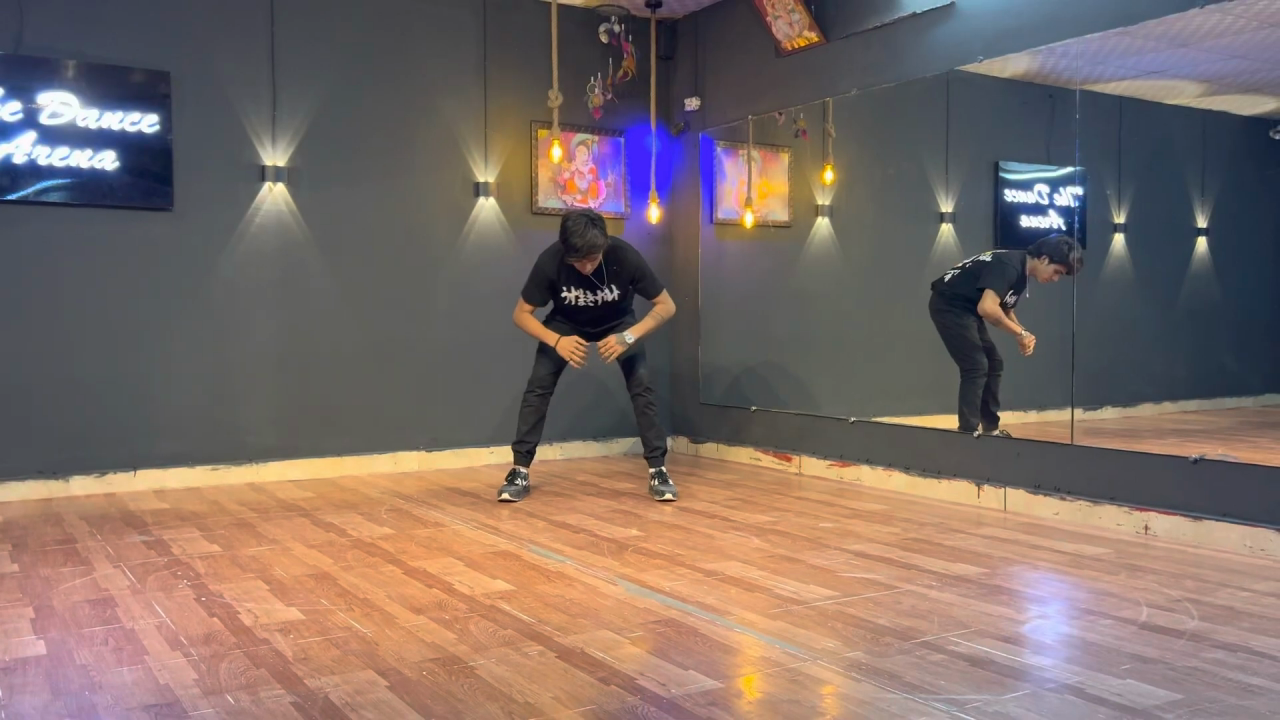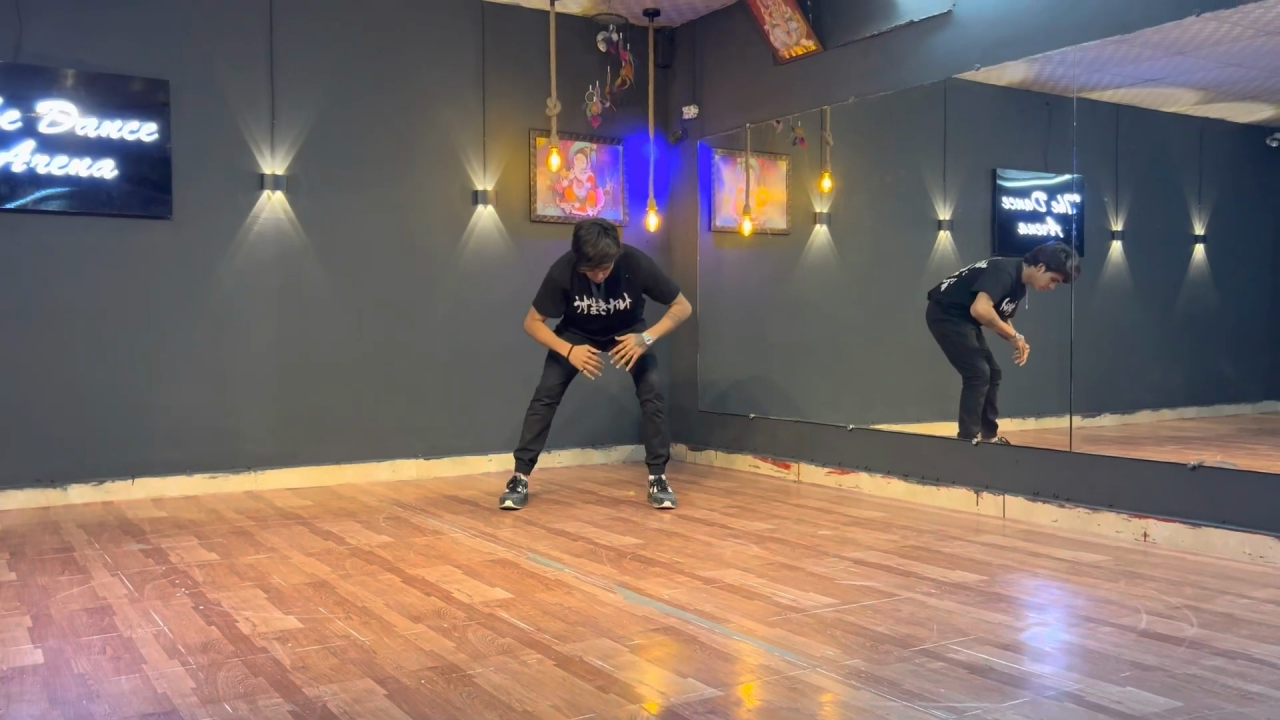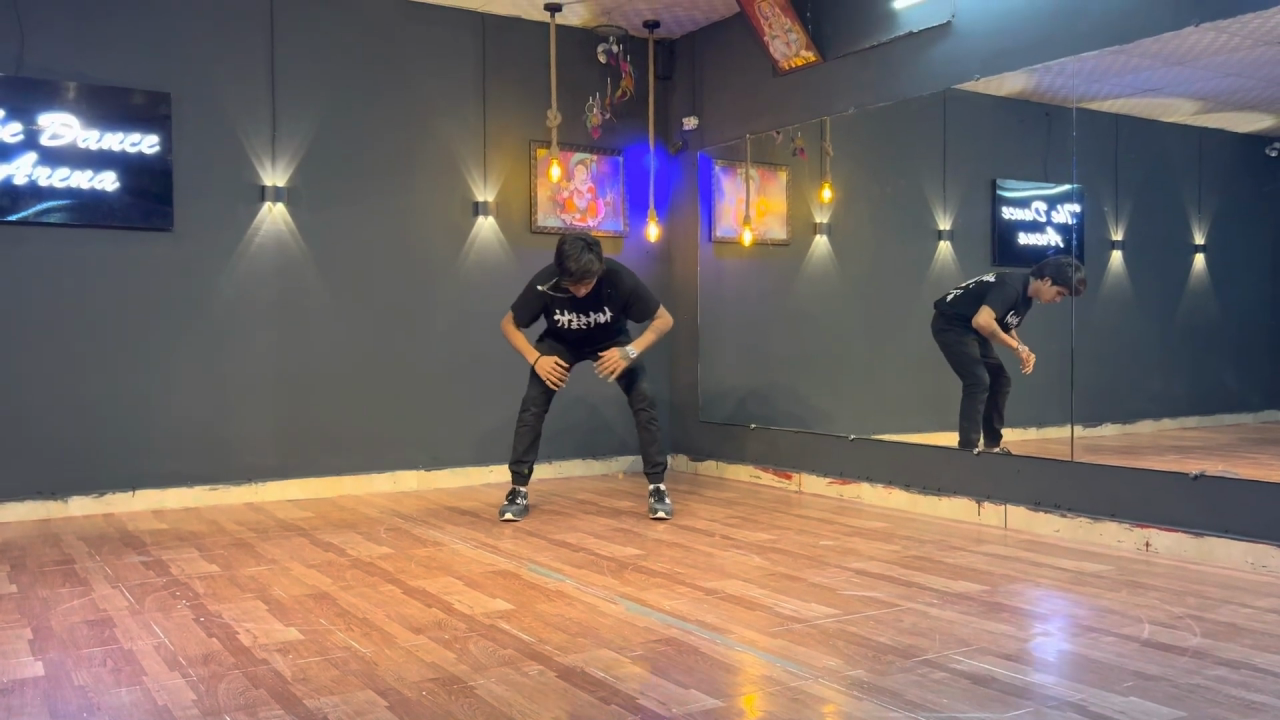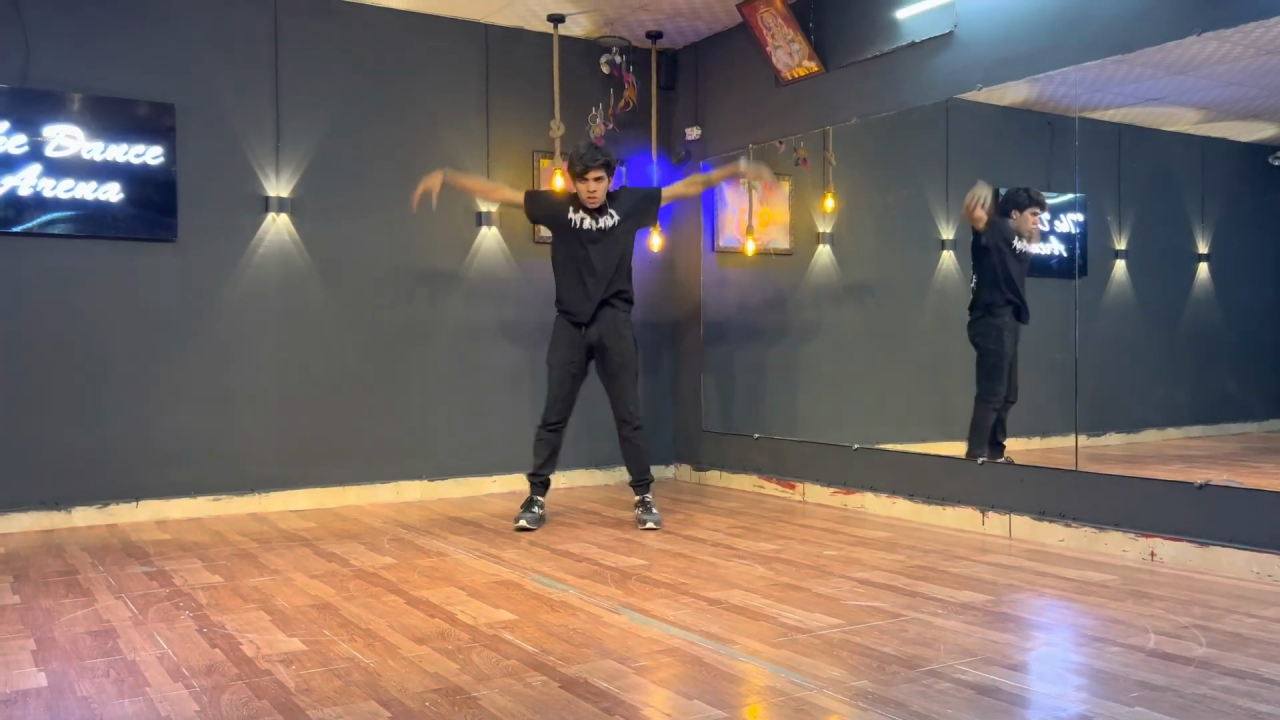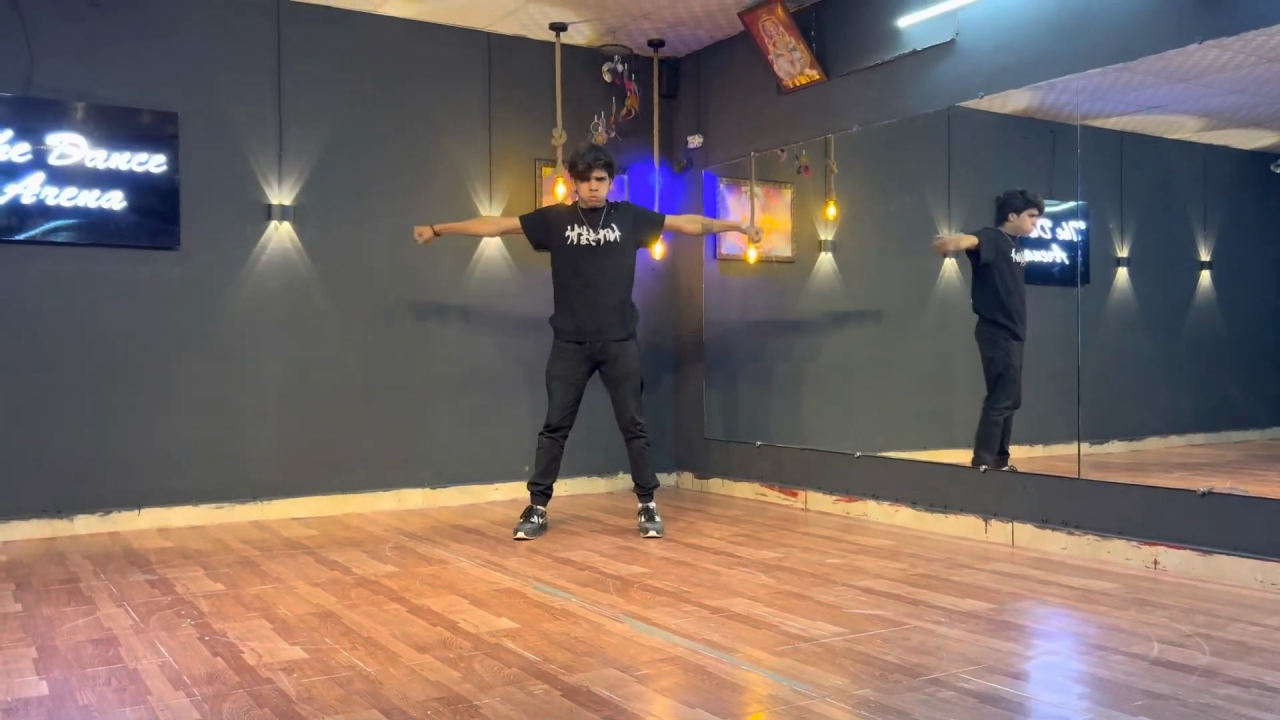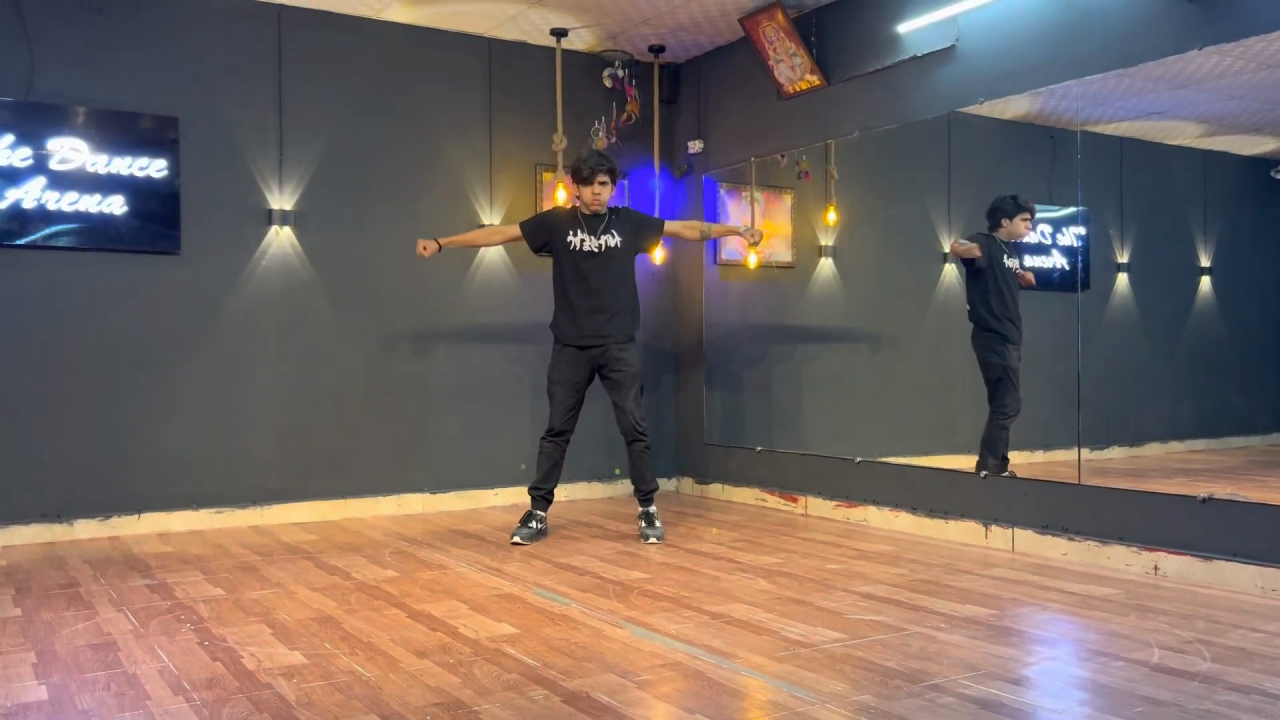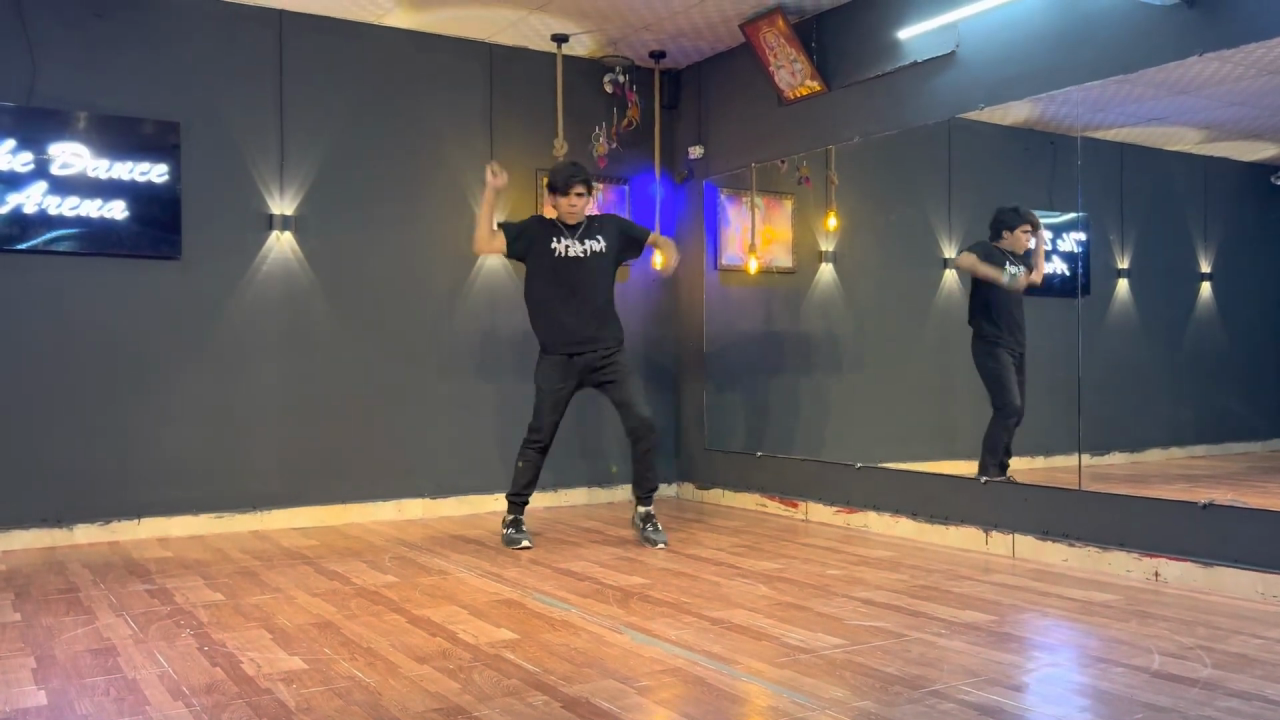
dt=0.7s
person 1, frame 1
left shoulder: (625, 256)
right shoulder: (550, 261)
left elbow: (666, 306)
right elbow: (521, 313)
left wrist: (628, 337)
right wrist: (556, 341)
left hip: (617, 324)
right hip: (565, 325)
left knee: (641, 387)
right knee: (538, 387)
left ankle: (658, 470)
right ankle: (520, 470)
person 1, frame 2
left shoulder: (637, 264)
right shoulder: (562, 271)
left elbow: (682, 307)
right elbow: (533, 322)
left wrist: (647, 338)
right wrist: (568, 350)
left hip: (628, 332)
right hip: (576, 334)
left knee: (652, 394)
right knee: (545, 395)
left ankle: (658, 478)
right ankle: (521, 477)
person 1, frame 3
left shoulder: (620, 278)
right shoulder: (543, 283)
left elbow: (663, 319)
right elbow: (509, 325)
left wrist: (631, 351)
right wrist: (535, 359)
left hip: (612, 343)
right hip: (559, 344)
left knee: (643, 401)
right knee: (533, 405)
left ankle: (657, 486)
right ankle: (519, 489)
person 1, frame 4
left shoulder: (630, 201)
right shoulder: (556, 205)
left elbow: (688, 186)
right elbow: (500, 193)
left wrist: (736, 170)
right wrist: (446, 178)
left hip: (615, 325)
right hip: (570, 327)
left knee: (628, 415)
right knee: (554, 415)
left ankle: (643, 496)
right ankle: (536, 498)
person 1, frame 5
left shoulder: (628, 216)
right shoulder: (555, 218)
left elbow: (685, 223)
right elbow: (499, 224)
left wrist: (734, 225)
right wrist: (438, 229)
left hip: (619, 341)
right hip: (570, 342)
left knee: (633, 424)
right knee: (555, 425)
left ankle: (647, 505)
right ankle: (537, 507)
person 1, frame 6
left shoulder: (628, 222)
right shoulder: (556, 222)
left elbow: (686, 230)
right elbow: (501, 233)
left wrist: (731, 229)
right wrist: (442, 241)
left hip: (619, 344)
right hip: (570, 346)
left knee: (634, 427)
right knee: (557, 429)
left ankle: (647, 510)
right ankle: (537, 512)
person 1, frame 7
left shoulder: (611, 227)
right shoulder: (535, 231)
left elbow: (659, 240)
right elbow: (482, 245)
left wrist: (669, 253)
right wrist: (491, 192)
left hip: (608, 352)
right hip: (559, 357)
left knee: (642, 424)
right knee: (538, 437)
left ankle: (645, 511)
right ankle: (514, 517)
person 2, frame 1
left shoulder: (1022, 274)
right shoulder: (1009, 266)
left elbow: (1005, 311)
right elbow: (986, 308)
left wrist: (1024, 334)
right wrist: (1020, 332)
left hip: (966, 309)
right hip: (949, 306)
left knee: (993, 364)
right knee: (976, 367)
left ankle: (990, 428)
right ankle: (968, 433)
person 2, frame 2
left shoulder: (1020, 285)
right shoulder: (1004, 272)
left elbow: (1002, 319)
right elbow: (980, 309)
left wrist: (1019, 342)
right wrist: (1015, 336)
left hip: (964, 319)
right hip: (946, 314)
left knee: (992, 373)
right knee: (978, 374)
left ankle: (989, 436)
right ankle: (967, 439)
person 2, frame 3
left shoulder: (1026, 296)
right shoulder: (1011, 287)
left elbow: (1005, 326)
right elbow: (981, 321)
left wrist: (1024, 351)
right wrist: (1017, 347)
left hip: (971, 330)
right hip: (951, 325)
left knee: (1000, 381)
right knee: (978, 382)
left ankle: (992, 445)
right ankle: (967, 449)
person 2, frame 4
left shoulder: (1017, 239)
right shoulder: (995, 230)
right elbow: (972, 212)
left wrist: (1030, 237)
right wrist: (978, 194)
left hip: (1006, 325)
right hip: (990, 323)
left knee: (1007, 394)
right knee: (992, 394)
left ankle: (994, 453)
right ankle: (977, 457)
person 2, frame 5
left shoulder: (1013, 243)
right shoulder: (992, 238)
right elbow: (967, 241)
right wrist: (949, 242)
left hip: (1012, 333)
right hip: (997, 333)
left knee: (1009, 401)
right knee: (999, 401)
left ankle: (999, 461)
right ankle: (984, 463)
person 2, frame 6
left shoulder: (1008, 249)
right shoulder: (987, 246)
right elbow: (958, 248)
left wrist: (1021, 274)
right wrist: (965, 249)
left hip: (1007, 339)
right hip: (992, 338)
left knee: (1006, 407)
right knee: (1005, 406)
left ankle: (998, 466)
right ankle: (986, 468)
person 2, frame 7
left shoulder: (1019, 258)
right shoulder: (985, 250)
left elbow: (1036, 276)
right elbow: (962, 261)
left wrist: (1040, 238)
right wrist: (1003, 277)
left hip: (1015, 347)
right hip: (992, 346)
left knee: (1015, 413)
right knee: (1008, 408)
left ankle: (999, 471)
right ankle: (986, 473)
